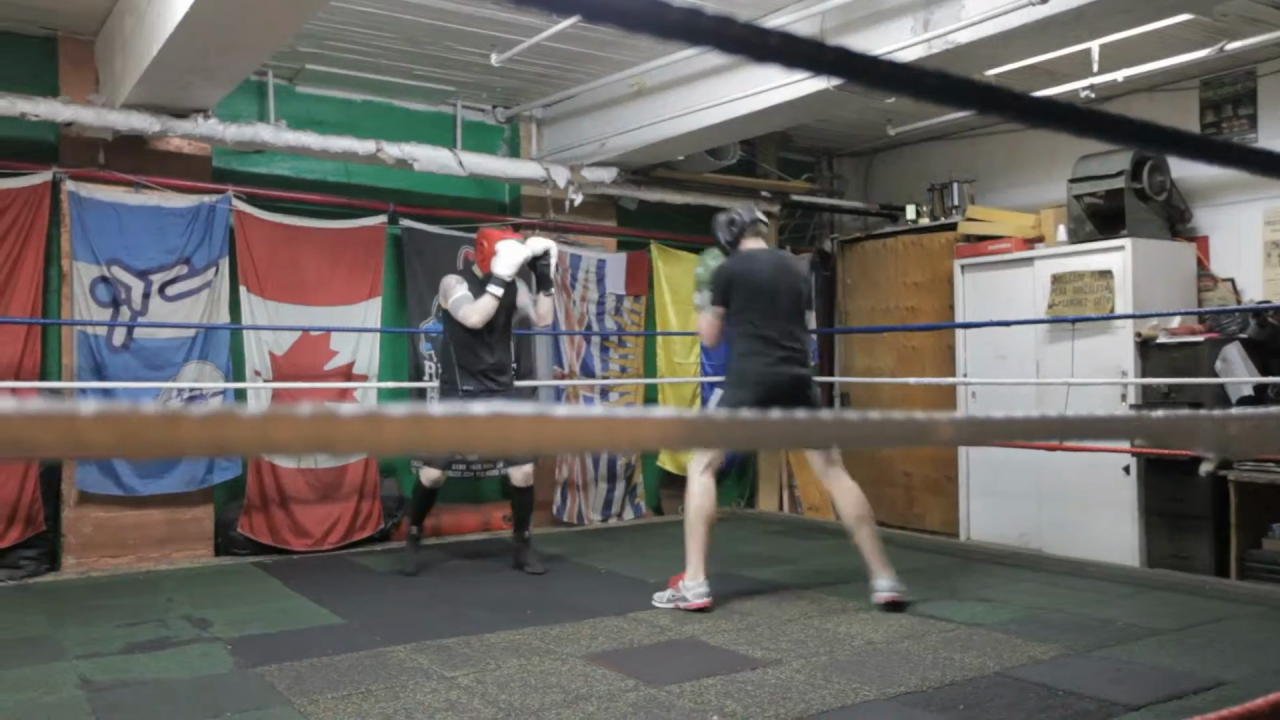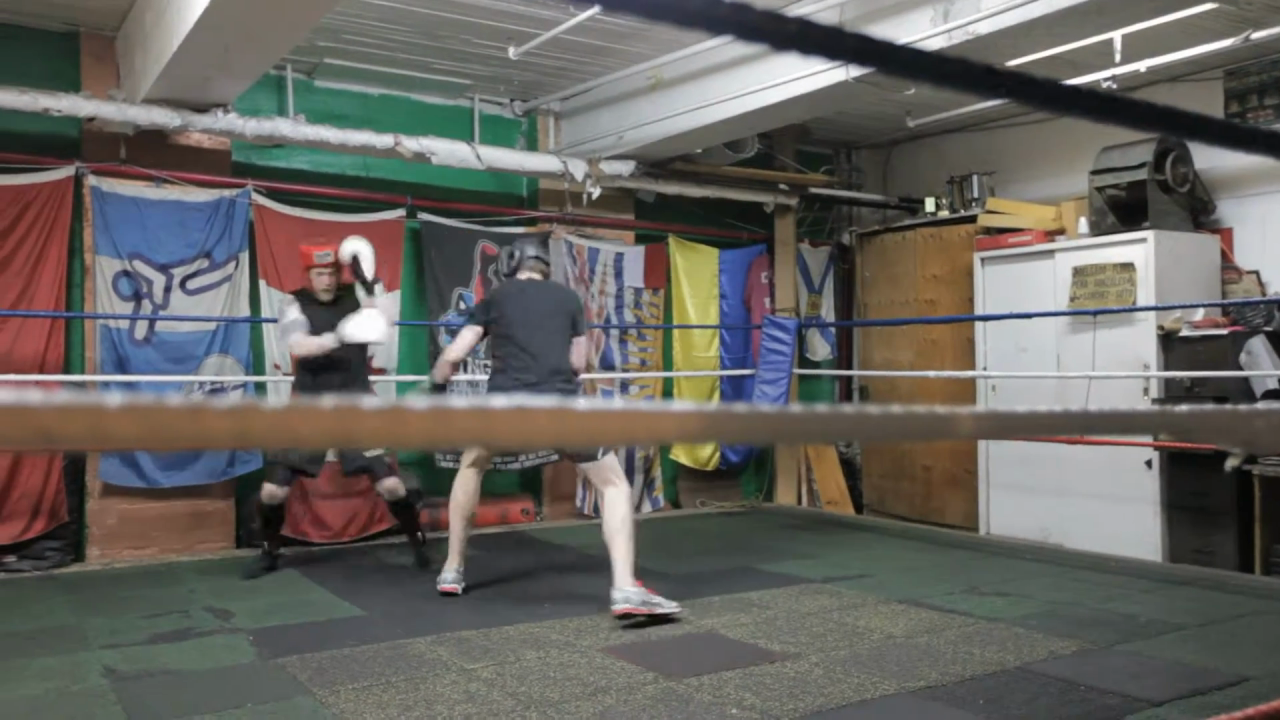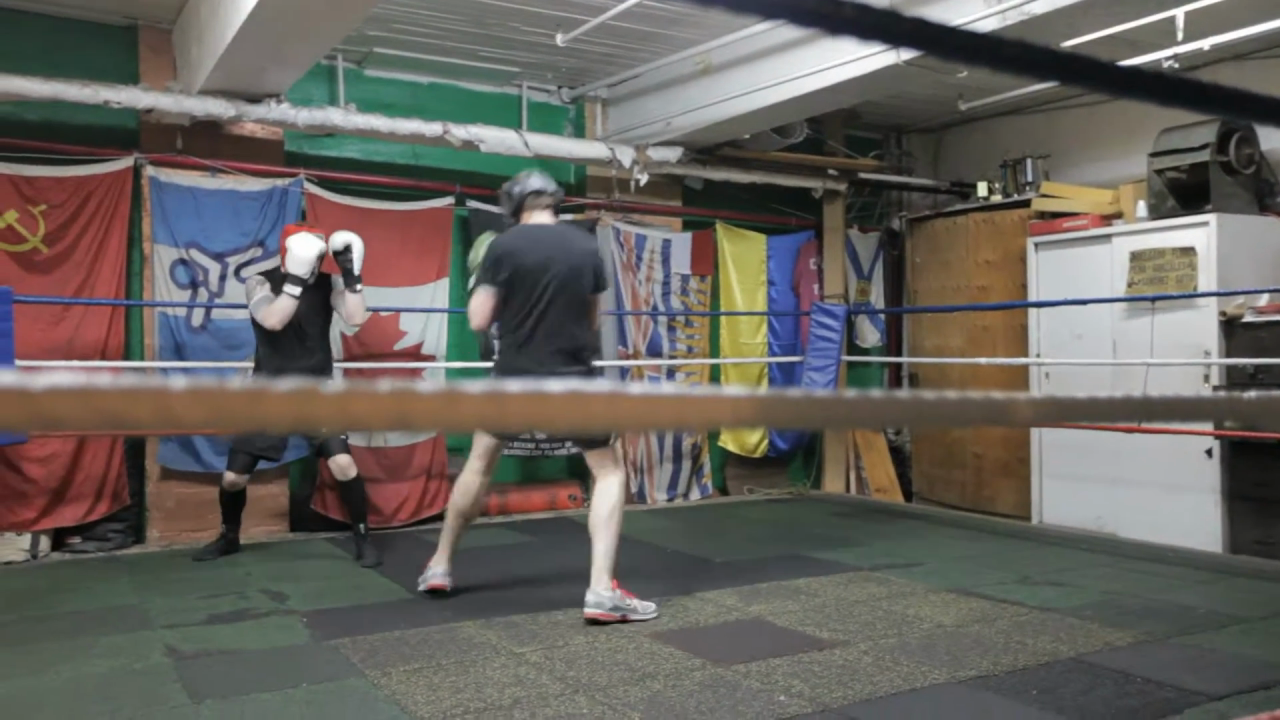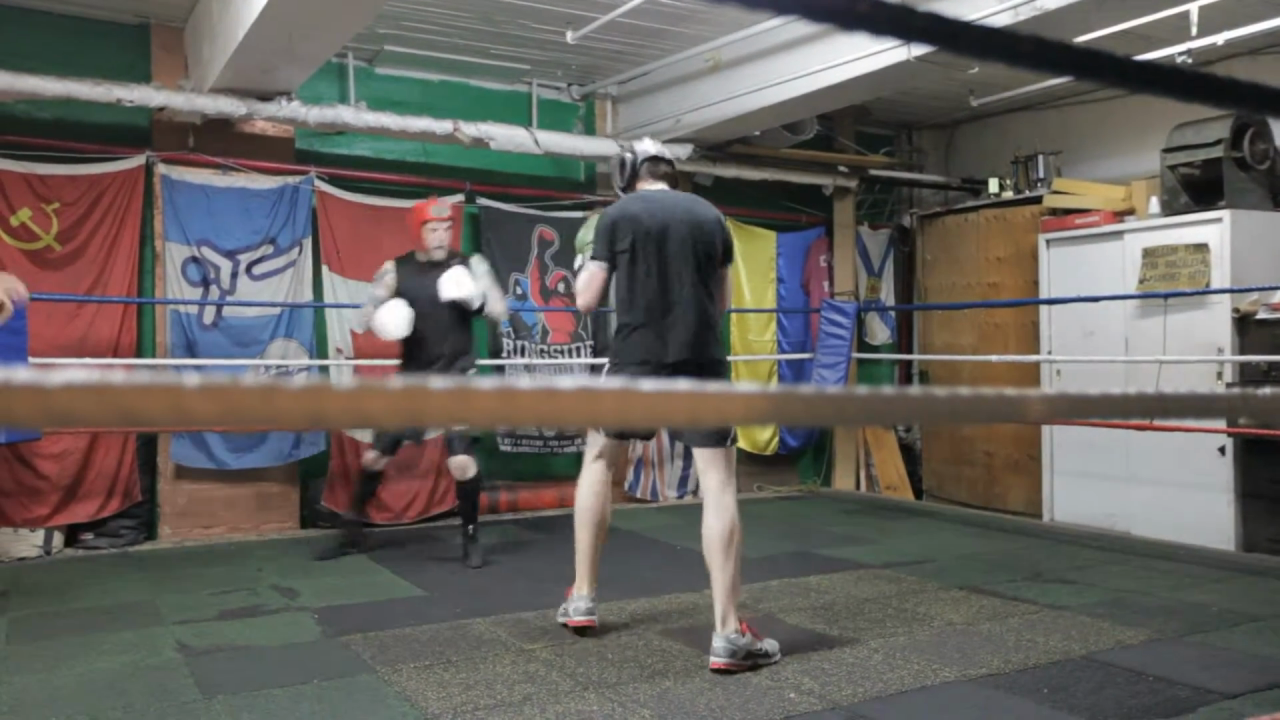
dt=1s
person 1, frame 1
left shoulder: (729, 269)
right shoulder: (796, 268)
left elbow: (709, 338)
left wrist: (706, 295)
left hip: (748, 383)
right hip: (797, 381)
left knee: (701, 468)
right knee: (833, 472)
left ankle: (693, 584)
right ankle: (884, 578)
person 1, frame 2
left shoulder: (494, 298)
right shoulder: (568, 297)
left elbow: (455, 353)
left wrist: (434, 381)
right hip: (558, 400)
left knee: (471, 466)
right knee: (615, 486)
left ankle: (452, 571)
right ankle: (627, 589)
person 1, frame 3
left shoulder: (503, 246)
right shoulder: (587, 246)
left elbow: (479, 320)
left wrist: (483, 279)
left hip: (515, 376)
right hip: (573, 376)
left knee: (480, 465)
right knee: (610, 473)
left ankle: (440, 567)
right ankle: (602, 591)
person 1, frame 4
left shoulder: (619, 214)
right shoulder: (710, 215)
left elbow: (587, 300)
left wrist: (595, 263)
left hip: (636, 359)
right hip: (701, 360)
left knee: (599, 462)
right knee: (719, 486)
left ankle: (582, 597)
right ankle: (728, 634)
person 2, frame 1
left shoulder: (512, 286)
right shoulder: (454, 284)
left elbow: (544, 318)
right elbow: (475, 318)
left wrist: (545, 277)
right wrist: (501, 278)
left hip: (501, 392)
right hip: (459, 392)
left knee: (522, 469)
right knee: (433, 471)
left ankle: (522, 547)
right ankle: (414, 542)
person 2, frame 2
left shoulder: (354, 294)
right shoulder: (293, 303)
left elbow: (381, 325)
right elbow: (297, 347)
left wrist: (368, 279)
right wrist: (339, 337)
left knee: (388, 483)
right knee: (273, 488)
left ankle: (419, 543)
right ankle: (269, 552)
person 2, frame 3
left shoulder: (329, 284)
right shoulder: (262, 283)
left elbow: (357, 318)
right elbow: (273, 320)
left wrist: (351, 274)
right wrist: (296, 279)
left knee: (343, 462)
right knee: (233, 475)
left ankle: (363, 539)
right ankle: (229, 536)
person 2, frame 4
left shoulder: (472, 265)
right shoulder: (396, 269)
left elbow: (500, 315)
right elbow: (369, 316)
left wrist: (476, 300)
right wrist: (378, 321)
left hip: (457, 377)
right hip: (413, 376)
left knee: (461, 462)
right knee: (375, 456)
left ankle: (470, 538)
right ankle: (352, 532)
